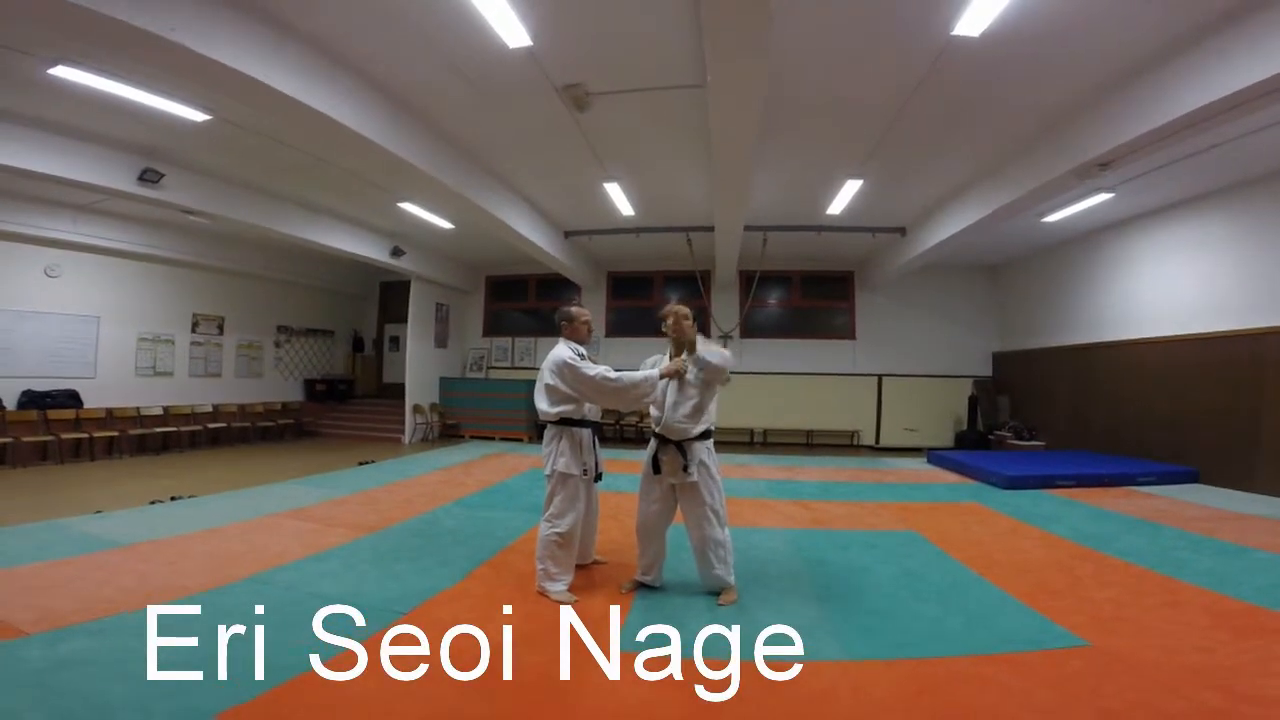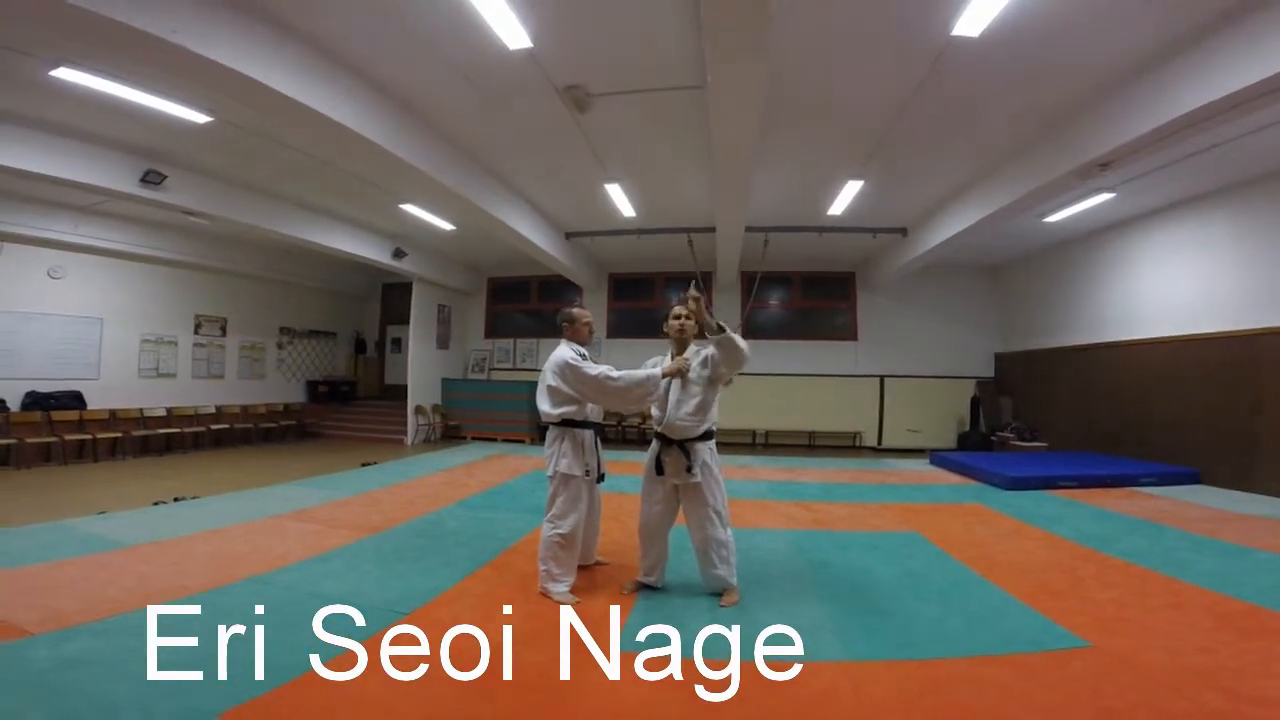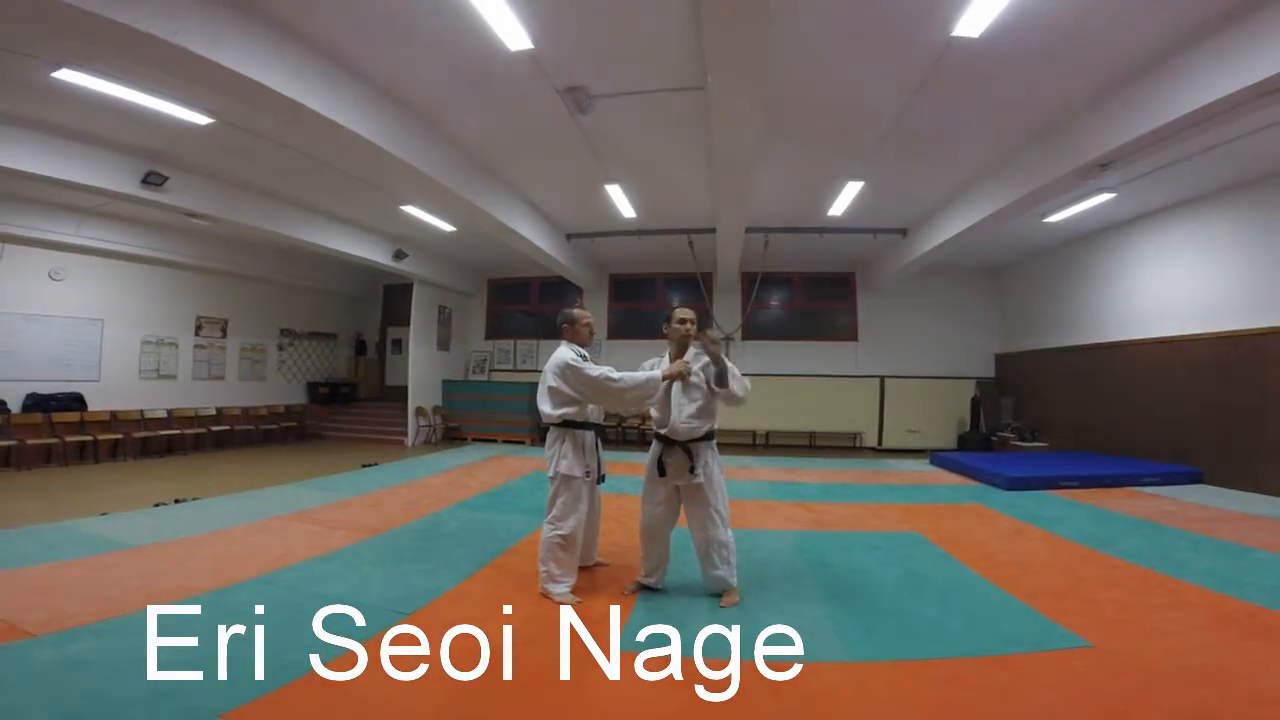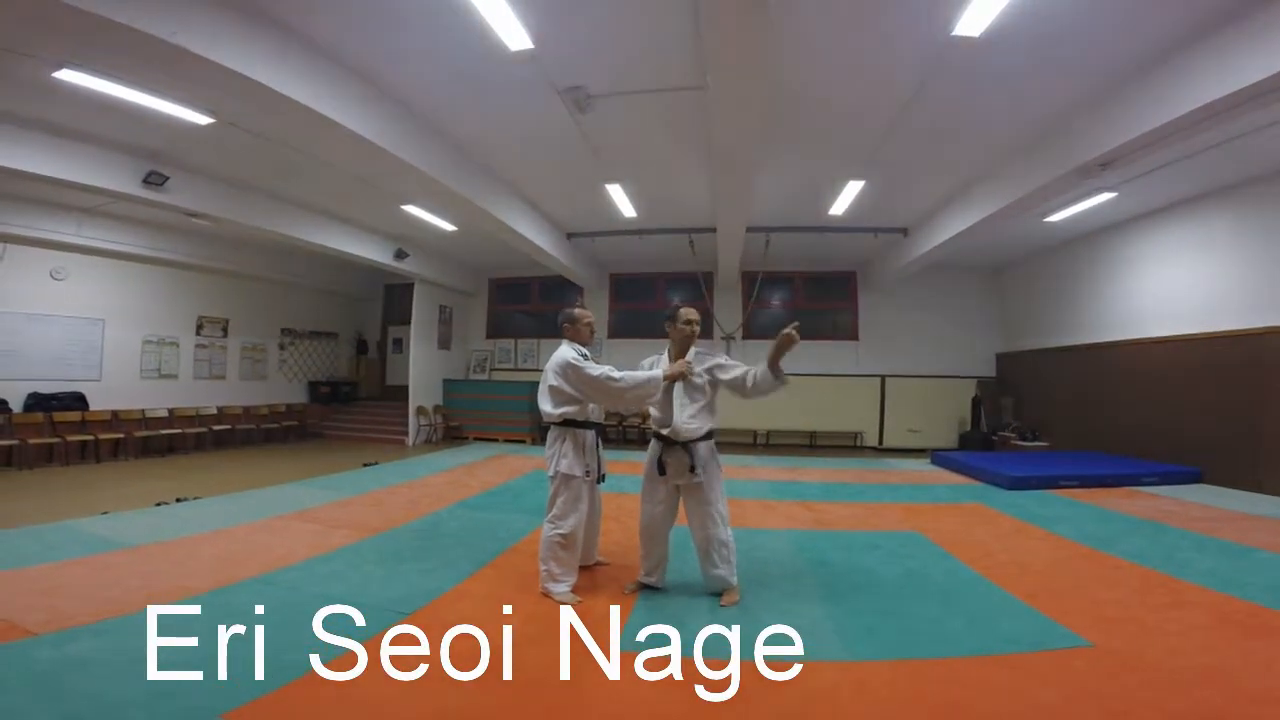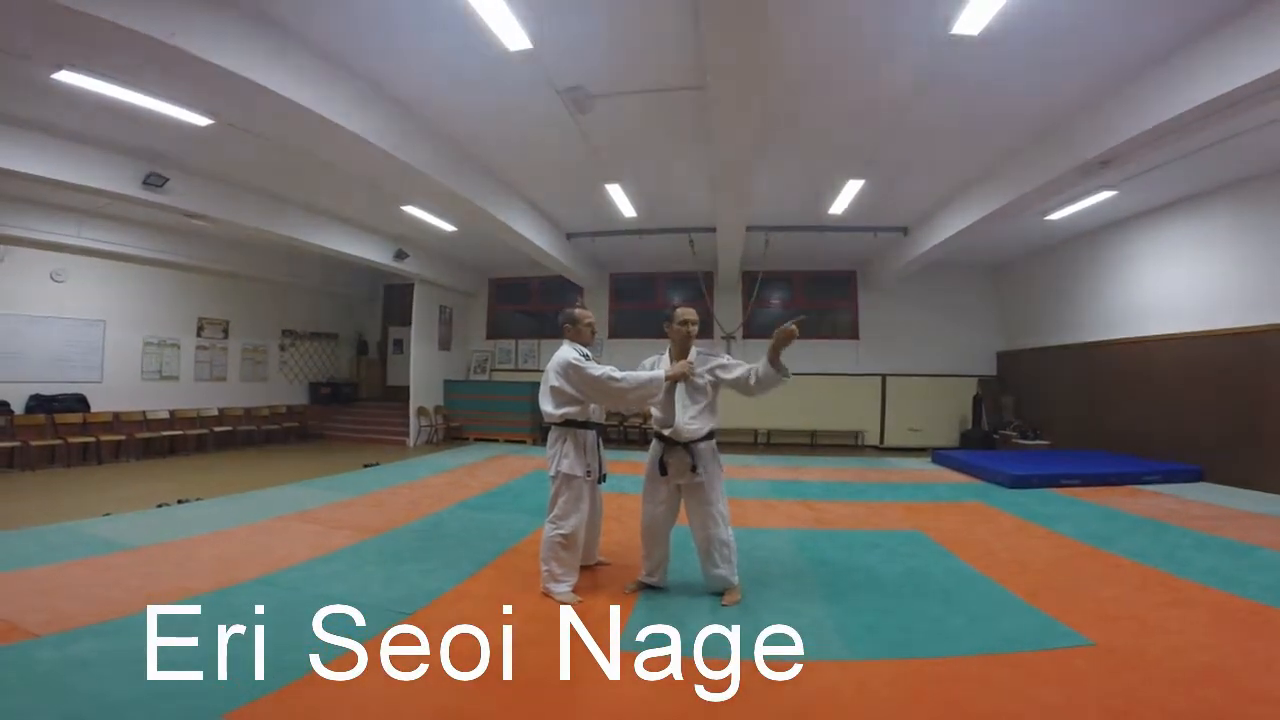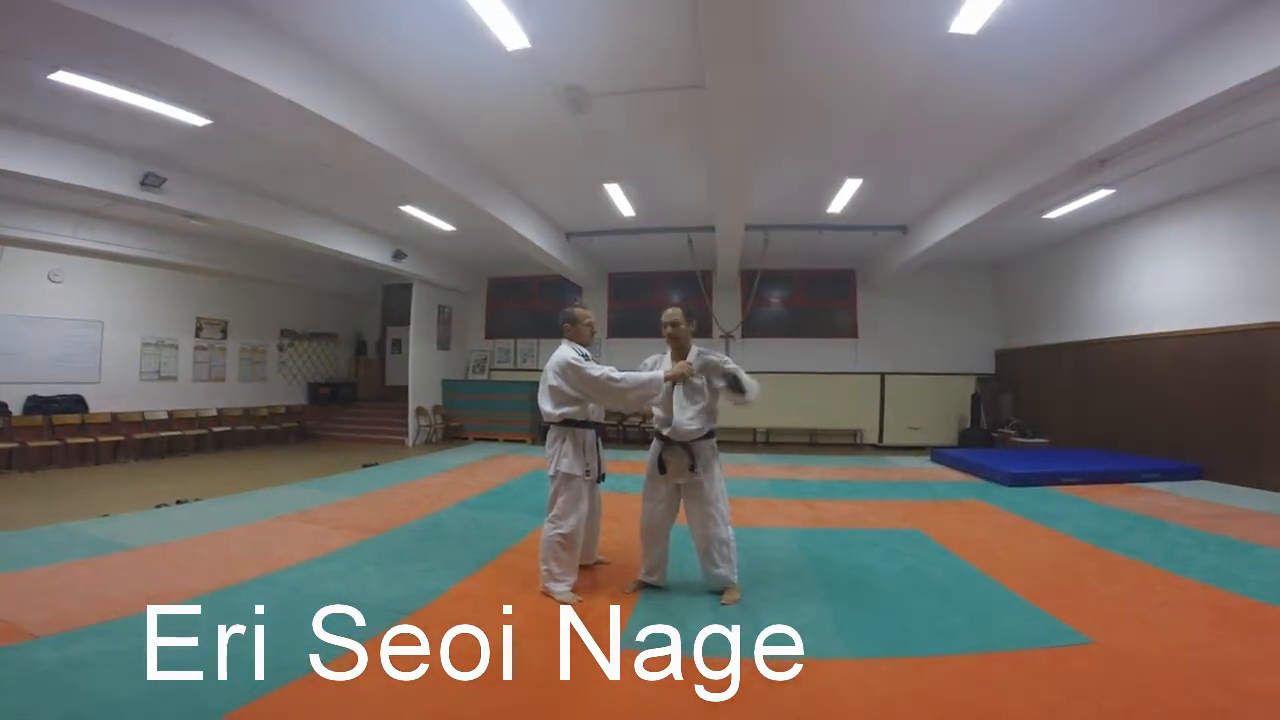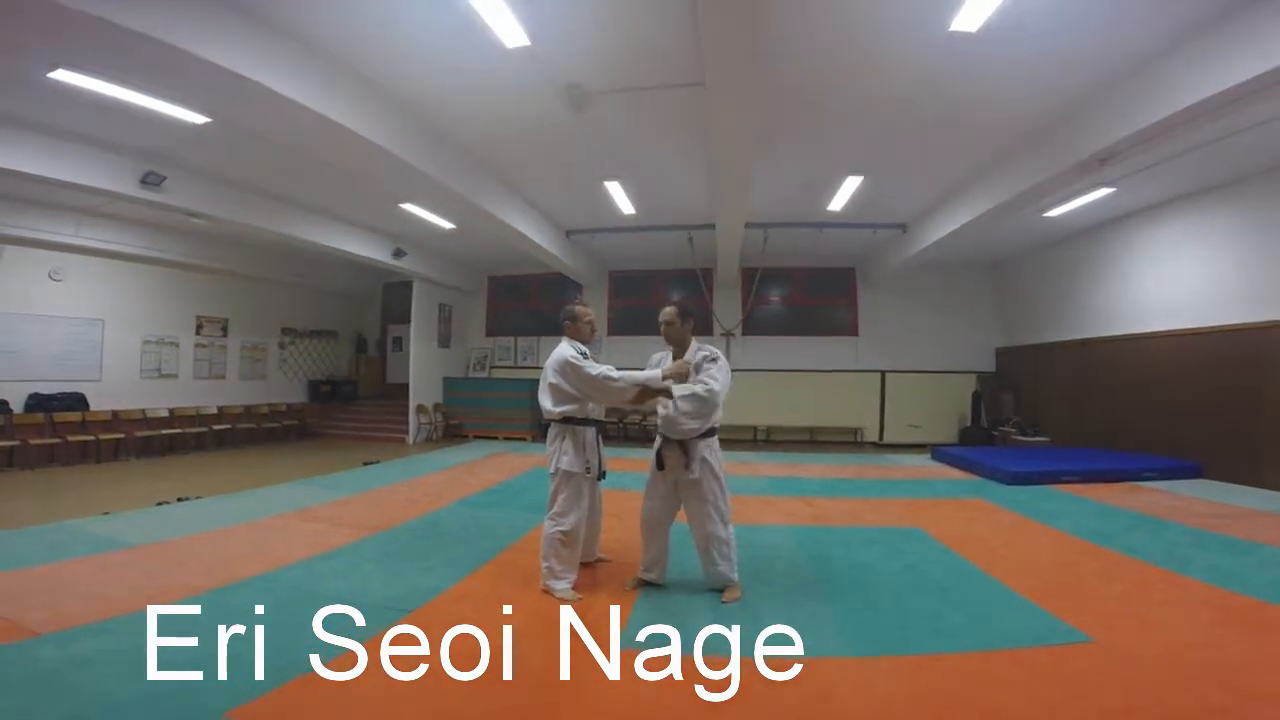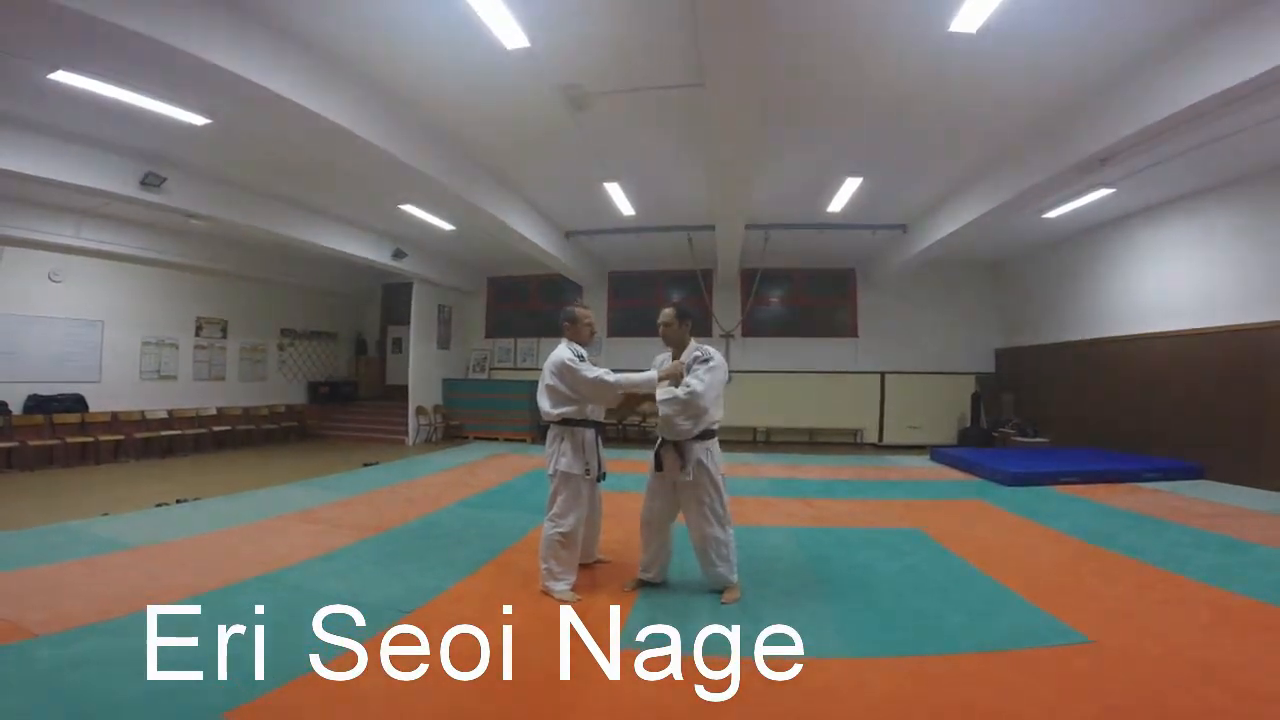
dt=0.2s
person 1, frame 1
left shoulder: (707, 357)
right shoulder: (652, 364)
left elbow: (720, 365)
left wrist: (687, 337)
left hip: (695, 453)
right hip: (660, 451)
left knee: (708, 523)
right knee: (649, 521)
left ankle: (724, 582)
right ankle: (647, 575)
person 1, frame 2
left shoulder: (709, 359)
right shoulder: (653, 365)
left elbow: (738, 355)
left wrist: (706, 319)
left hip: (698, 453)
right hip: (662, 452)
left knee: (710, 524)
right knee: (652, 521)
left ankle: (726, 583)
right ankle: (649, 576)
person 1, frame 3
left shoulder: (707, 364)
right shoulder: (651, 367)
left elbow: (738, 394)
left wrist: (719, 360)
left hip: (699, 454)
right hip: (663, 453)
left knee: (711, 524)
right knee: (653, 522)
left ankle: (726, 584)
right ankle: (649, 577)
person 1, frame 4
left shoulder: (712, 363)
right shoulder: (649, 365)
left elbow: (753, 383)
left wrist: (776, 354)
left hip: (699, 454)
right hip: (662, 452)
left knee: (711, 524)
right knee: (653, 521)
left ankle: (726, 582)
right ankle: (650, 576)
person 1, frame 5
left shoulder: (713, 364)
right shoulder: (651, 366)
left elbow: (753, 380)
left wrist: (775, 351)
left hip: (700, 454)
right hip: (663, 453)
left knee: (712, 523)
right knee: (654, 521)
left ankle: (727, 582)
right ankle: (651, 576)
person 1, frame 6
left shoulder: (711, 362)
right shoulder: (652, 365)
left elbow: (745, 391)
left wrist: (727, 374)
left hip: (700, 453)
right hip: (663, 452)
left knee: (711, 522)
right knee: (653, 520)
left ankle: (727, 581)
right ankle: (651, 576)
person 1, frame 7
left shoulder: (710, 358)
right shoulder: (658, 361)
left elbow: (709, 394)
right elbow: (640, 392)
left wrist: (663, 391)
left hip: (699, 450)
right hip: (666, 449)
left knee: (711, 520)
right knee: (653, 517)
left ankle: (727, 579)
right ankle: (650, 573)
person 1, frame 8
left shoulder: (708, 359)
right shoulder: (662, 361)
left elbow: (694, 397)
left wrist: (648, 397)
left hip: (697, 451)
right hip: (668, 449)
left knee: (709, 521)
right knee: (654, 517)
left ankle: (727, 580)
right ankle: (651, 573)
person 2, frame 1
left shoulder: (574, 355)
right shoulder: (564, 359)
left elbow: (596, 390)
right elbow: (609, 383)
right wrist: (661, 373)
left hip: (580, 439)
right hip: (566, 442)
left knee: (586, 505)
right knee: (562, 513)
left ankle: (581, 555)
right ankle: (551, 581)
person 2, frame 2
left shoulder: (575, 357)
right shoulder: (566, 359)
left elbow: (599, 390)
right elbow: (612, 382)
right wrist: (663, 372)
left hip: (583, 440)
right hip: (569, 443)
left knee: (588, 505)
right knee: (565, 514)
left ankle: (584, 556)
right ankle: (554, 582)
person 2, frame 3
left shoulder: (575, 358)
right shoulder: (566, 361)
left elbow: (600, 392)
right elbow: (613, 384)
right wrist: (664, 374)
left hip: (582, 442)
right hip: (569, 444)
left knee: (588, 506)
right knee: (565, 515)
left ankle: (584, 557)
right ankle: (554, 583)
person 2, frame 4
left shoulder: (576, 357)
right shoulder: (568, 360)
left elbow: (601, 391)
right elbow: (614, 383)
right wrist: (665, 374)
left hip: (583, 440)
right hip: (570, 443)
left knee: (588, 506)
right knee: (566, 514)
left ankle: (584, 556)
right ankle: (555, 582)
person 2, frame 5
left shoulder: (577, 358)
right shoulder: (569, 360)
left elbow: (602, 391)
right elbow: (615, 383)
right wrist: (667, 375)
left hip: (583, 441)
right hip: (571, 443)
left knee: (590, 506)
right knee: (567, 514)
left ankle: (585, 556)
right ankle: (556, 582)
person 2, frame 6
left shoulder: (576, 357)
right shoulder: (567, 360)
left elbow: (601, 390)
right elbow: (614, 383)
right wrist: (666, 375)
left hip: (583, 440)
right hip: (570, 443)
left knee: (588, 505)
right knee: (566, 513)
left ankle: (584, 555)
right ankle: (555, 582)
person 2, frame 7
left shoulder: (576, 355)
right shoulder: (566, 358)
left elbow: (599, 389)
right elbow: (611, 381)
right wrist: (664, 374)
left hip: (583, 437)
right hip: (570, 440)
left knee: (589, 502)
right knee: (566, 511)
left ankle: (586, 553)
right ankle: (556, 579)
person 2, frame 8
left shoulder: (575, 356)
right shoulder: (564, 360)
left elbow: (595, 391)
right elbow: (608, 384)
right wrist: (660, 375)
left hip: (583, 438)
right hip: (570, 441)
left knee: (588, 504)
right knee: (566, 513)
left ankle: (585, 554)
right ankle: (555, 580)
